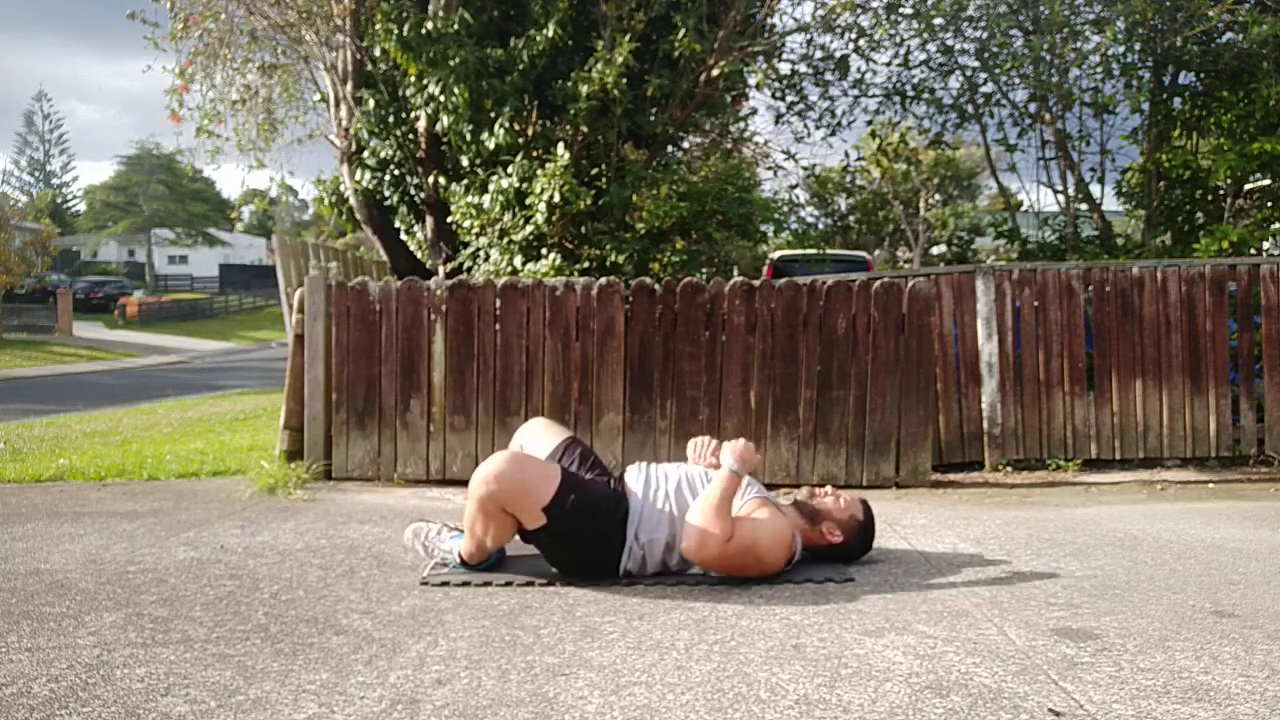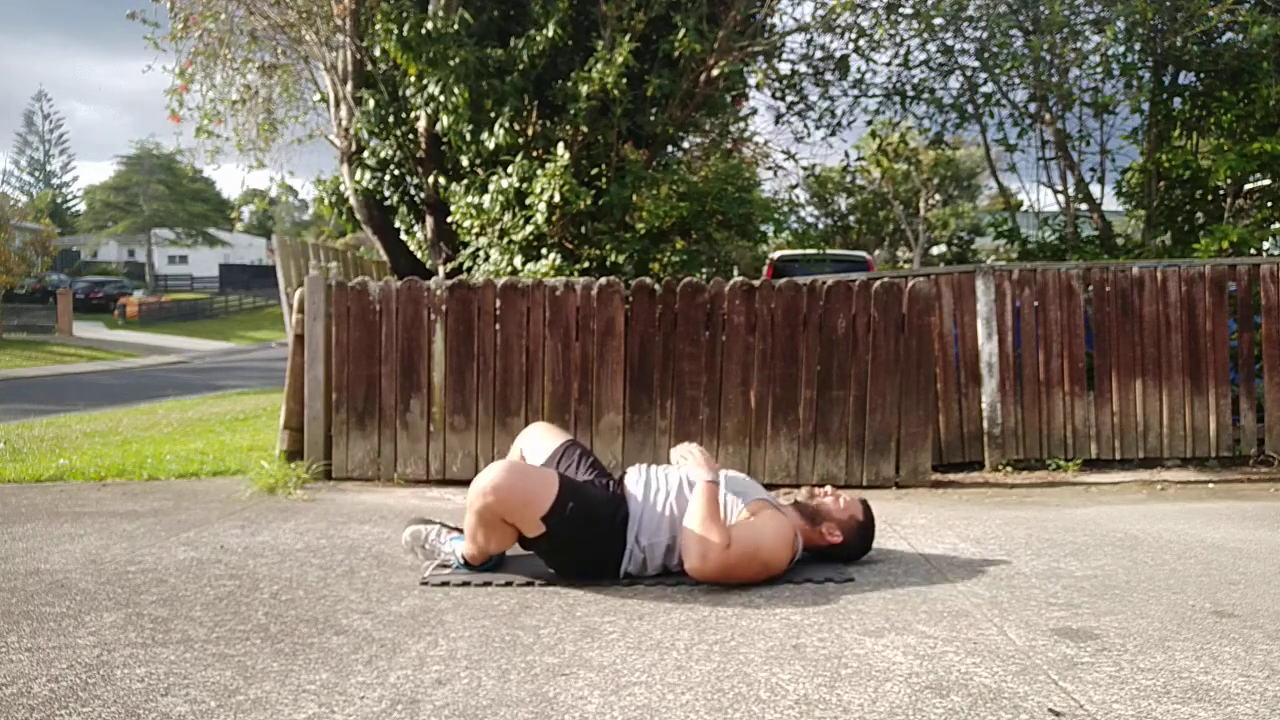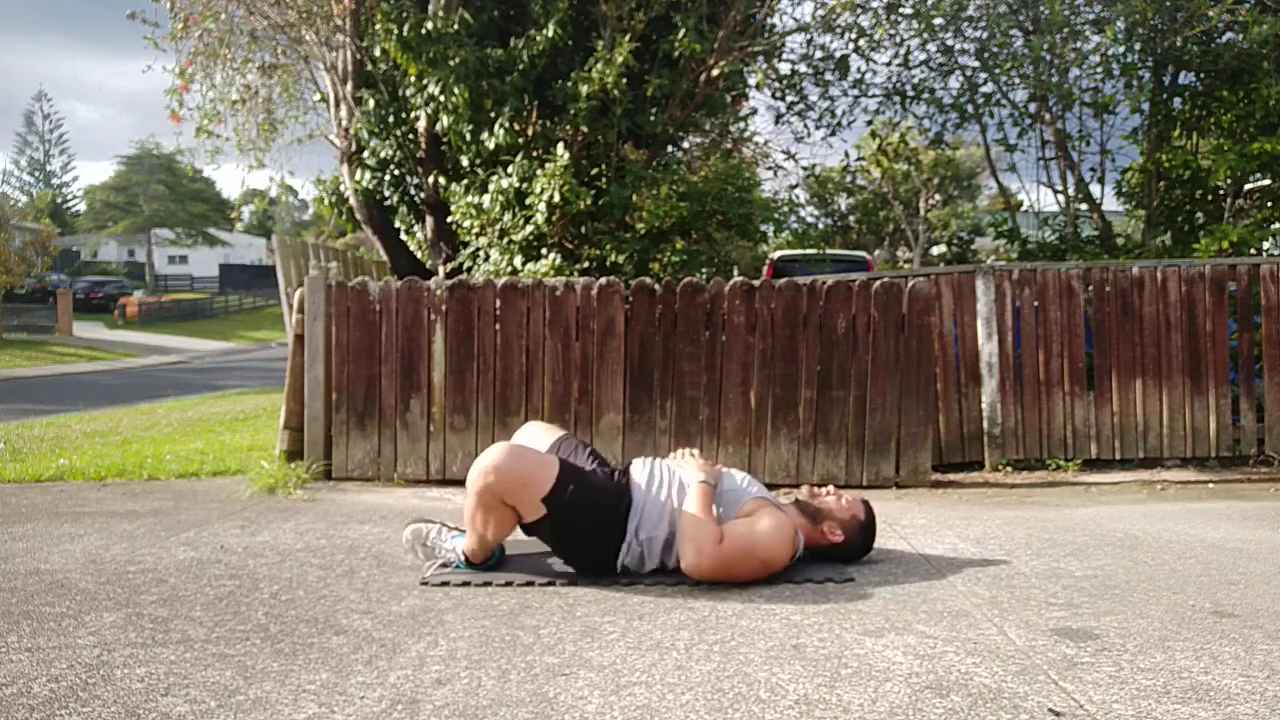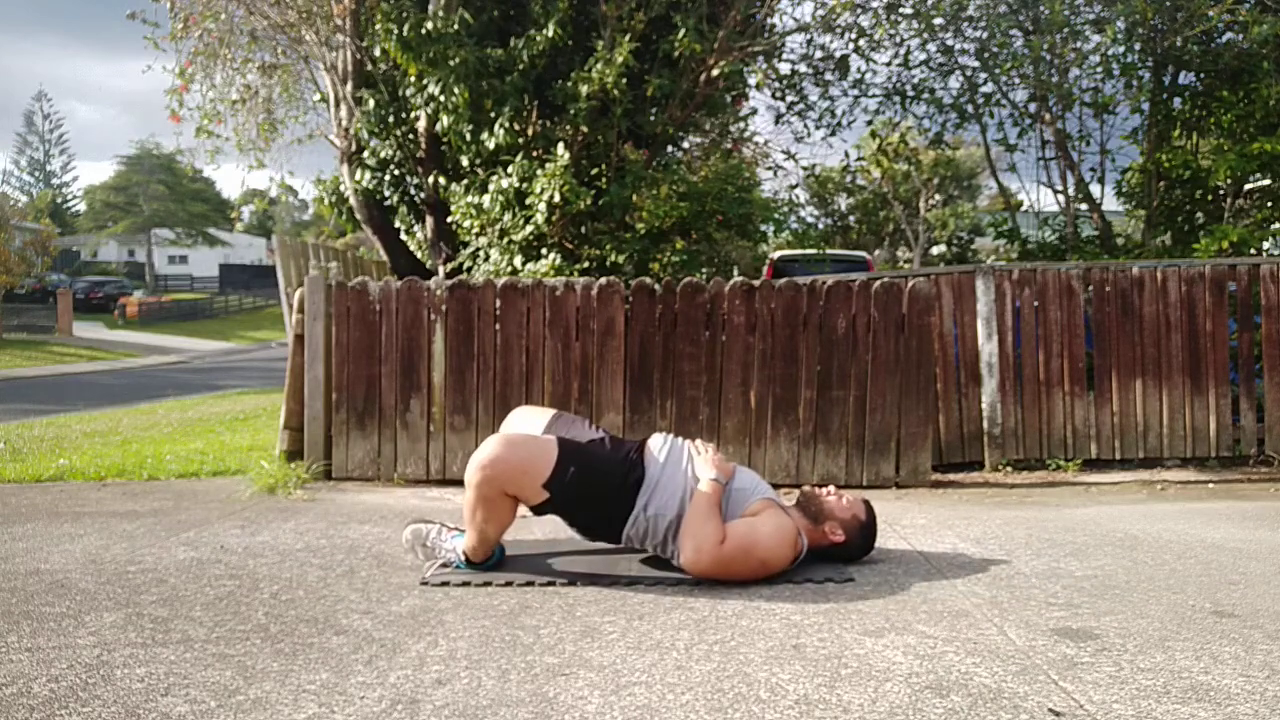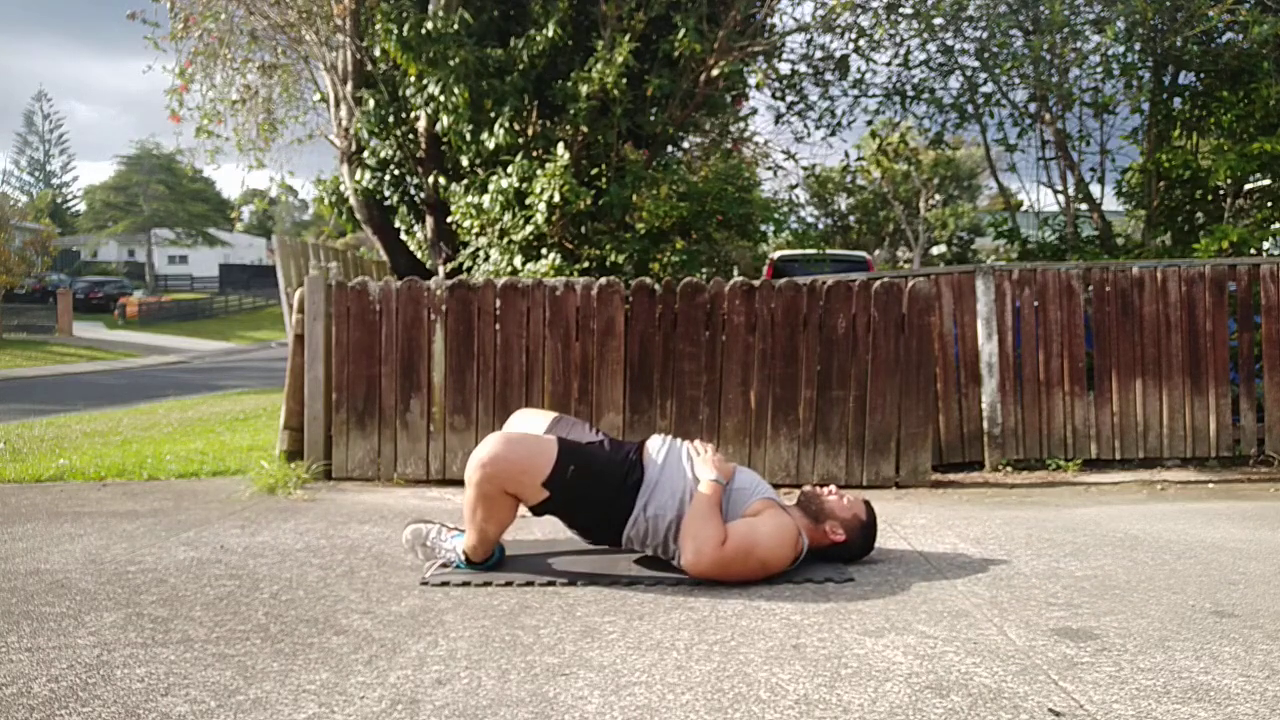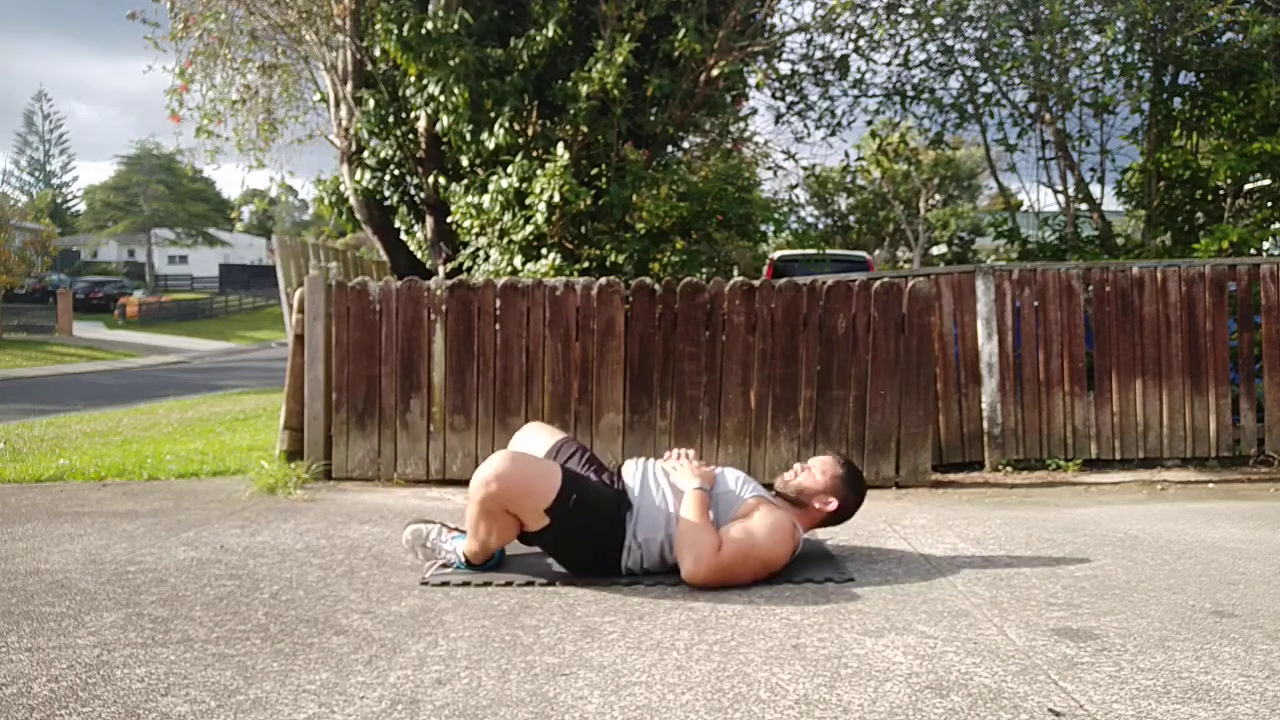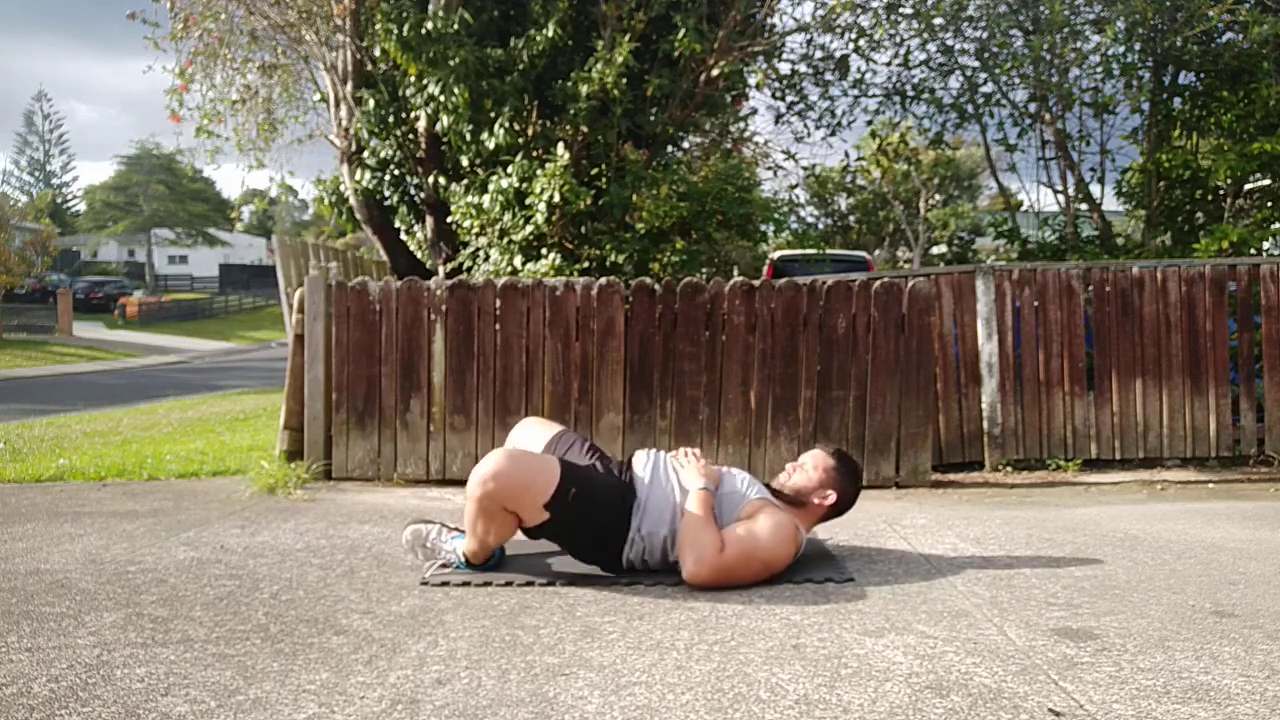
dt=0.3s
person 1, frame 1
left shoulder: (777, 540)
right shoulder: (768, 512)
left elbow: (701, 544)
left wrist: (735, 468)
right wrist: (706, 462)
left hip: (609, 534)
right hip: (615, 496)
left knee: (499, 473)
right knee: (534, 431)
left ankle: (471, 553)
right ankle: (483, 531)
person 1, frame 2
left shoulder: (779, 539)
right shoulder: (769, 511)
left elbow: (703, 558)
left wrist: (706, 477)
right wrist: (691, 467)
left hip: (609, 536)
right hip: (614, 496)
left knee: (498, 485)
right knee: (536, 434)
left ankle: (470, 554)
right ankle: (486, 530)
person 1, frame 3
left shoulder: (779, 537)
right shoulder: (771, 512)
left elbow: (698, 558)
left wrist: (701, 480)
right wrist: (698, 470)
left hip: (611, 523)
right hip: (620, 487)
left knee: (497, 465)
right knee: (531, 434)
left ankle: (472, 553)
right ankle: (481, 531)
person 1, frame 4
left shoulder: (780, 540)
right shoulder: (775, 513)
left elbow: (697, 556)
left wrist: (711, 479)
right wrist: (714, 472)
left hip: (621, 494)
left knee: (495, 458)
right knee: (521, 422)
left ankle: (473, 552)
right ankle: (482, 531)
person 1, frame 5
left shoulder: (783, 539)
right shoulder: (775, 513)
left elbow: (699, 557)
left wrist: (711, 480)
right wrist: (710, 468)
left hip: (619, 499)
right hip: (630, 464)
left knee: (495, 455)
right knee: (523, 422)
left ankle: (472, 552)
right ankle: (481, 531)
person 1, frame 6
left shoulder: (777, 531)
right shoulder: (767, 505)
left elbow: (697, 565)
left wrist: (695, 486)
right wrist: (695, 474)
left hip: (610, 531)
right hip: (616, 488)
left knee: (500, 473)
right knee: (531, 436)
left ankle: (471, 554)
right ankle: (484, 533)
person 1, frame 7
left shoulder: (780, 533)
right shoulder: (768, 505)
left elbow: (699, 567)
left wrist: (700, 488)
right wrist: (700, 473)
left hip: (615, 518)
right hip: (623, 482)
left knee: (497, 471)
right knee: (528, 431)
left ankle: (471, 554)
right ankle: (481, 534)
